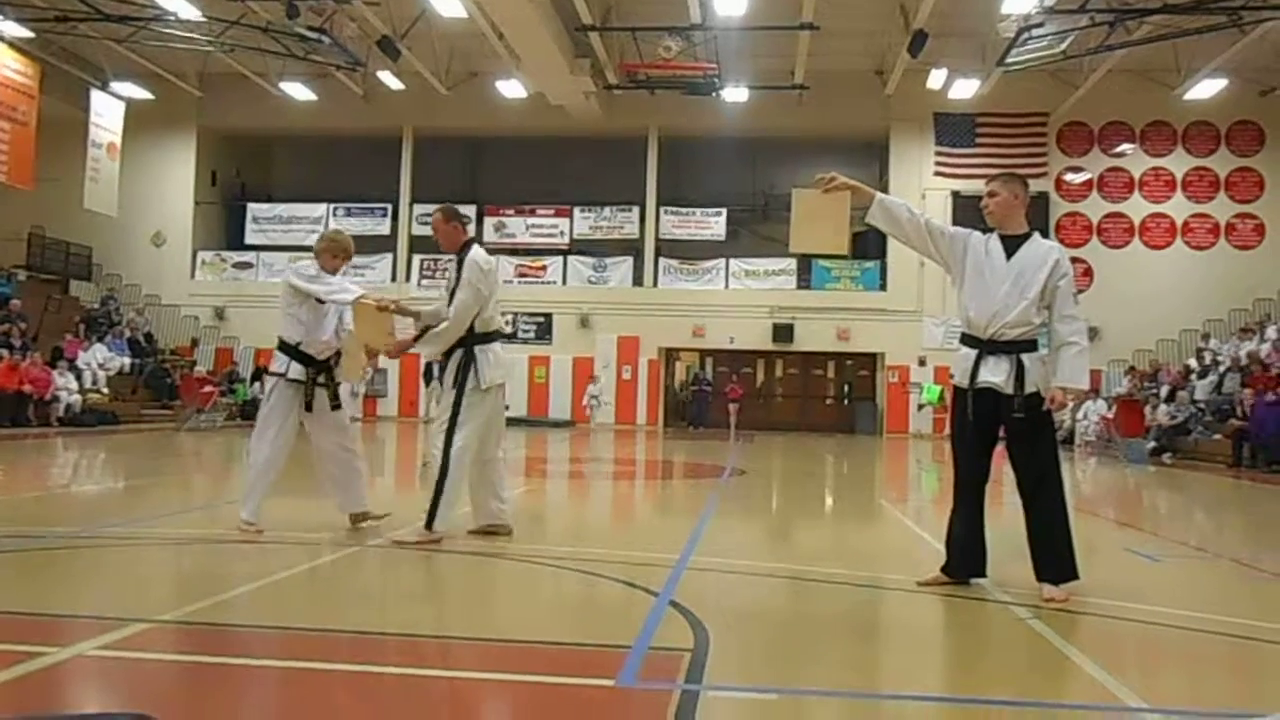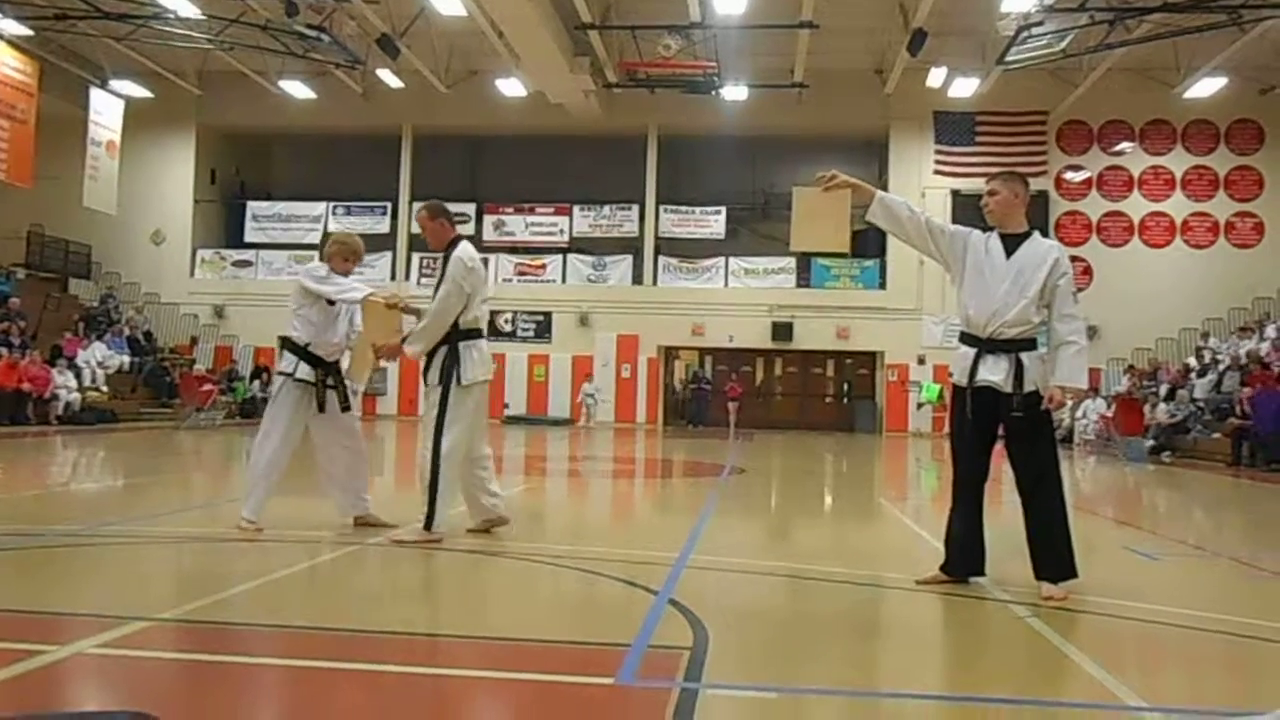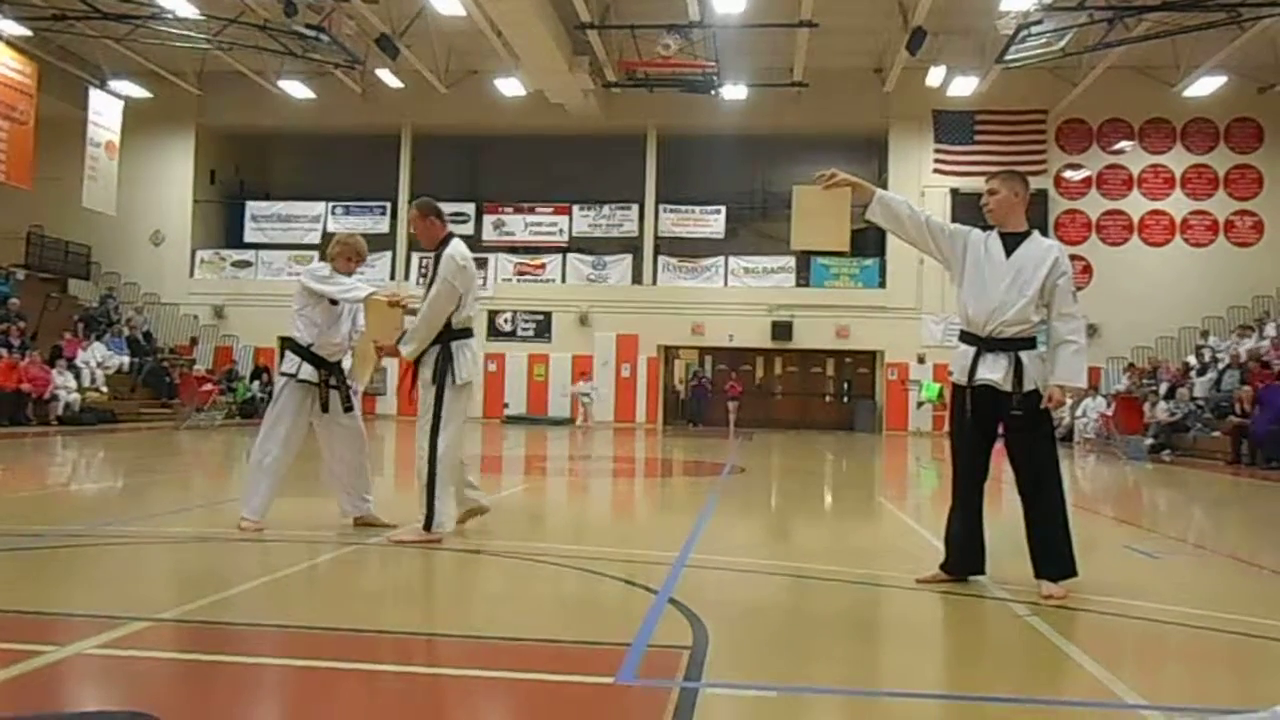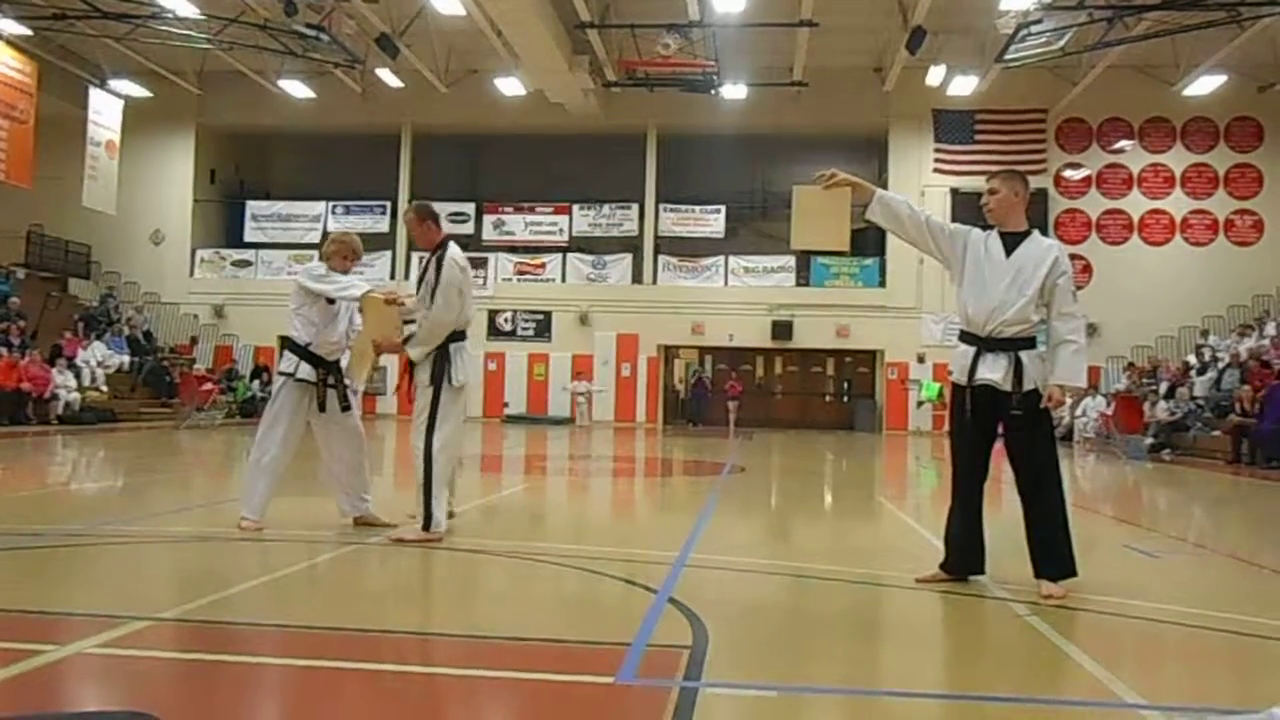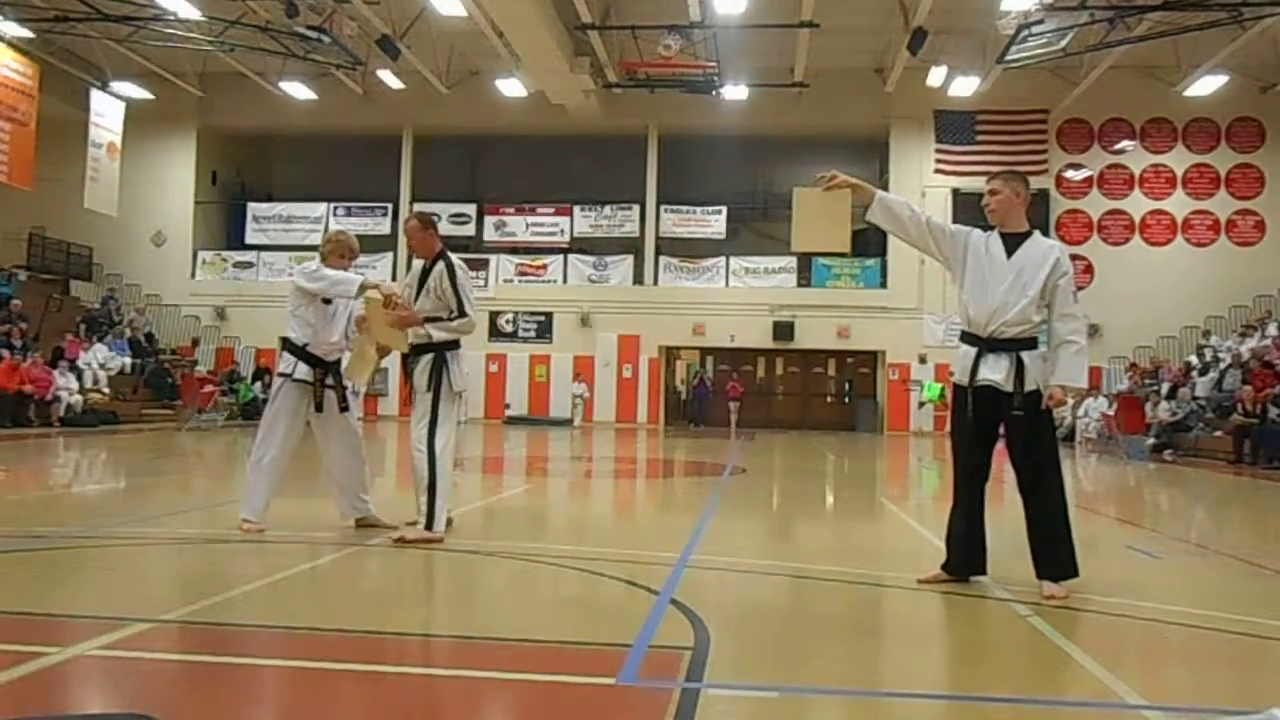
dt=0.2s
person 1, frame 1
left shoulder: (1051, 256)
right shoulder: (967, 246)
left elbow: (1068, 323)
right elbow: (911, 223)
left wrist: (1063, 382)
right wrist: (855, 189)
left hip: (1024, 374)
right hip: (974, 372)
left knee: (1039, 479)
right knee: (968, 476)
left ankle: (1052, 574)
right ankle: (961, 564)
person 1, frame 2
left shoulder: (1050, 255)
right shoulder: (967, 245)
left elbow: (1067, 322)
right elbow: (912, 221)
left wrist: (1061, 381)
right wrist: (856, 187)
left hip: (1023, 374)
right hip: (973, 370)
left knee: (1037, 478)
right knee: (966, 475)
left ankle: (1051, 573)
right ankle: (959, 563)
person 1, frame 3
left shoulder: (1050, 254)
right shoulder: (967, 244)
left elbow: (1066, 322)
right elbow: (912, 220)
left wrist: (1060, 381)
right wrist: (856, 186)
left hip: (1023, 373)
right hip: (973, 369)
left knee: (1037, 477)
right knee: (966, 474)
left ankle: (1050, 572)
right ankle: (959, 562)
person 1, frame 4
left shoulder: (1050, 254)
right shoulder: (967, 243)
left elbow: (1066, 321)
right elbow: (912, 220)
left wrist: (1061, 380)
right wrist: (857, 185)
left hip: (1023, 372)
right hip: (973, 369)
left knee: (1037, 477)
right knee: (966, 474)
left ankle: (1050, 571)
right ankle: (959, 561)
person 1, frame 5
left shoulder: (1051, 254)
right shoulder: (968, 244)
left elbow: (1068, 322)
right elbow: (913, 221)
left wrist: (1062, 381)
right wrist: (857, 187)
left hip: (1024, 372)
right hip: (974, 370)
left knee: (1038, 477)
right knee: (968, 474)
left ankle: (1052, 571)
right ankle: (961, 562)
person 2, frame 1
left shoulder: (472, 262)
right shoulder: (474, 259)
left elbow: (457, 321)
right elbow: (452, 312)
left wrist: (413, 344)
right wrist: (411, 314)
left hip: (473, 361)
right hip: (483, 360)
left knee: (448, 442)
right knee: (486, 446)
left ankle: (433, 525)
right ankle: (496, 517)
person 2, frame 2
left shoulder: (458, 259)
right shoulder: (462, 254)
left elbow: (441, 317)
left wrist: (404, 346)
left hip: (457, 358)
right hip: (467, 355)
left knee: (439, 442)
right knee: (472, 442)
left ankle: (431, 525)
right ankle: (491, 509)
person 2, frame 3
left shoulder: (450, 257)
right shoulder: (452, 253)
left elbow: (435, 315)
left wrist: (400, 347)
left hip: (447, 356)
right hip: (453, 354)
left knee: (435, 440)
right knee: (447, 437)
left ankle: (433, 525)
right ankle: (469, 500)
person 2, frame 4
left shoulder: (448, 261)
right shoulder: (437, 258)
left elbow: (444, 320)
left wrist: (404, 345)
left hip: (443, 359)
right hip: (436, 358)
left knee: (429, 438)
right knee: (440, 437)
left ankle: (431, 524)
right ankle: (440, 505)
person 2, frame 5
left shoulder: (450, 269)
right shoulder: (421, 269)
left elbow: (467, 321)
right elbow: (408, 313)
left wrist: (422, 322)
right wrist: (397, 313)
left hip: (440, 364)
right hip: (423, 363)
left knee: (428, 440)
right knee: (425, 439)
left ankle: (432, 523)
right ankle: (433, 514)
person 3, frame 1
left shoulder: (338, 289)
right shoulder: (300, 274)
left elbow: (346, 332)
right elbow: (331, 287)
left wrist: (366, 347)
right wrist: (371, 299)
left hip: (320, 373)
right hip: (290, 369)
left knee: (339, 440)
right knee: (270, 442)
left ankle: (356, 508)
right ankle: (248, 515)
person 3, frame 2
left shoulder: (349, 296)
right shoulder: (311, 275)
left elbow: (356, 334)
right elbow: (341, 288)
right wrist: (379, 298)
left hip: (329, 375)
right hip: (299, 370)
left knee: (347, 443)
right knee: (276, 441)
left ankle: (360, 511)
right ankle: (250, 513)
person 3, frame 3
left shoulder: (352, 296)
right shoulder: (313, 275)
left elbow: (358, 335)
right elbow: (343, 286)
right wrist: (381, 296)
left hip: (332, 375)
right hip: (301, 370)
left knee: (351, 442)
right knee: (277, 442)
left ankle: (361, 510)
right ankle: (251, 513)
person 3, frame 4
left shoulder: (349, 295)
right shoulder: (310, 275)
left elbow: (354, 335)
right elbow: (336, 283)
left hip: (330, 374)
right hip: (299, 369)
left knee: (349, 442)
right knee: (275, 441)
left ankle: (359, 510)
right ankle: (250, 512)
person 3, frame 5
left shoulder: (347, 294)
right shoulder: (308, 274)
left elbow: (351, 338)
right elbow: (333, 281)
right wrist: (378, 285)
left hip: (329, 375)
right hip: (298, 370)
left knee: (347, 445)
right knee: (275, 443)
left ankle: (360, 511)
right ankle: (251, 514)
